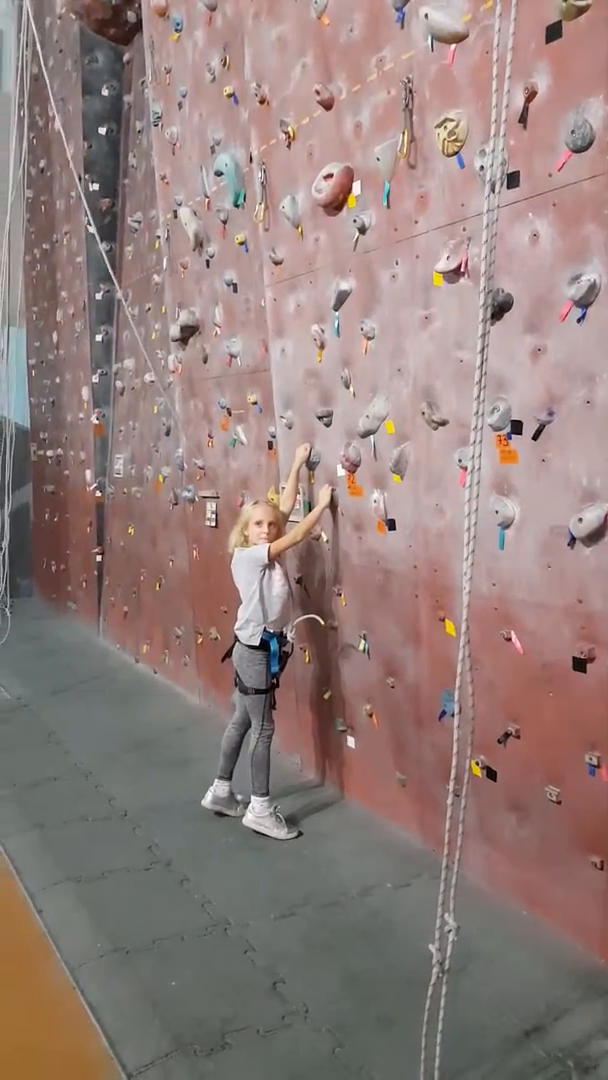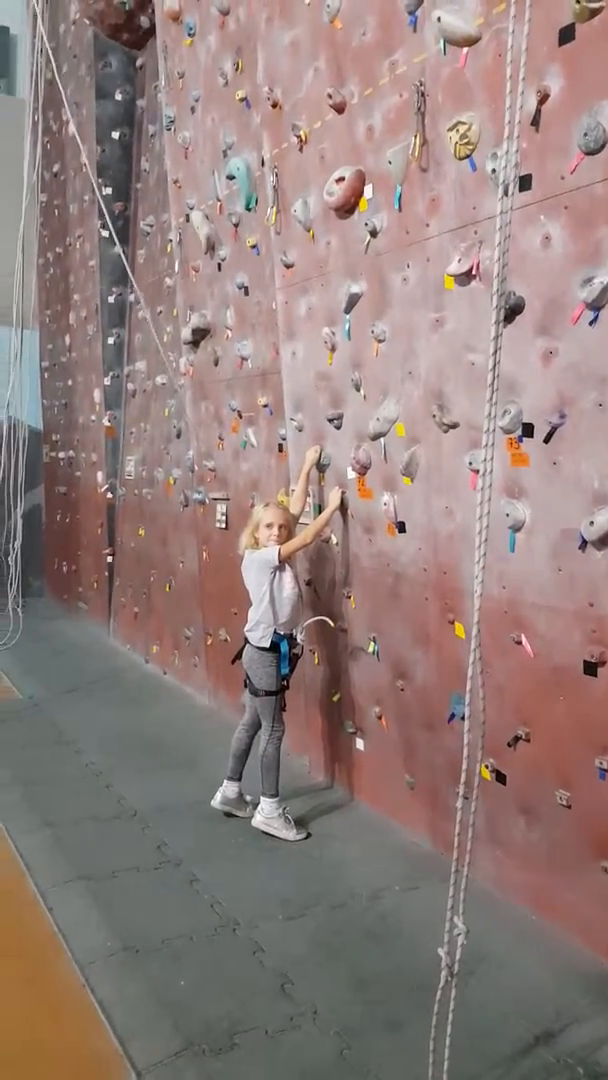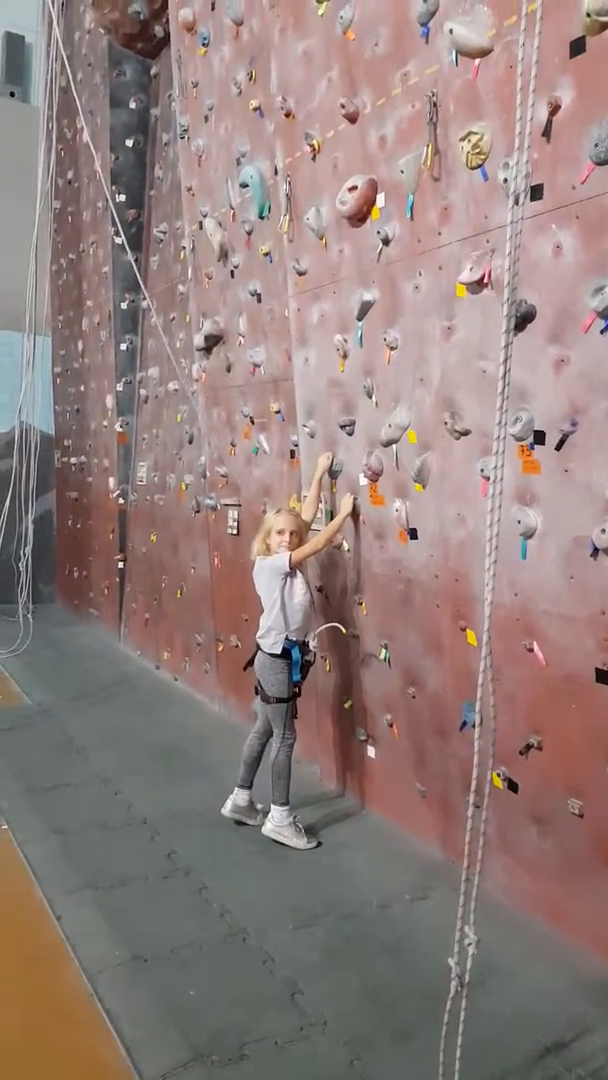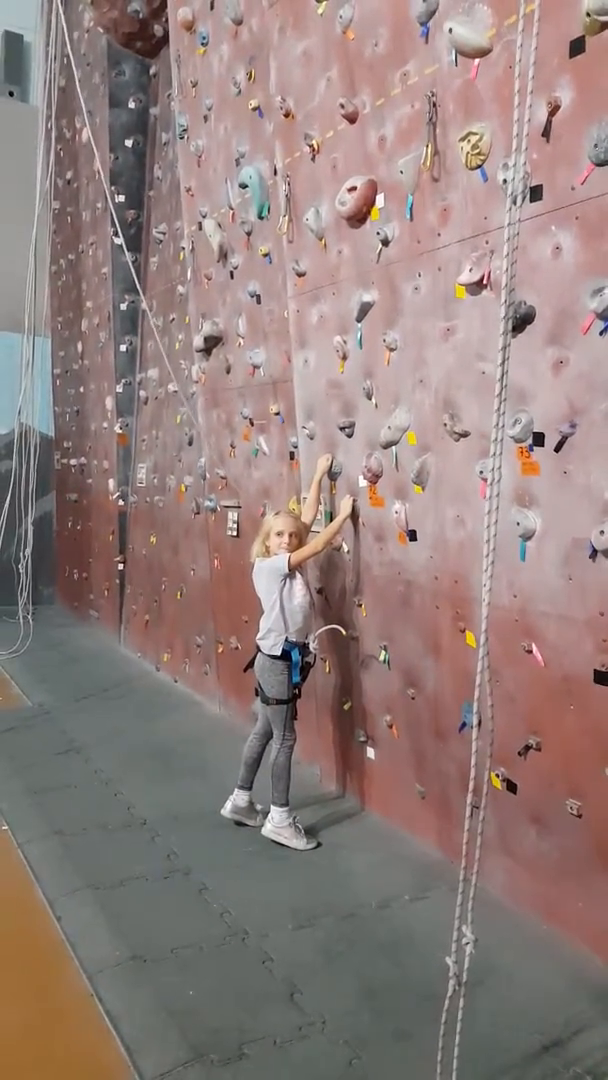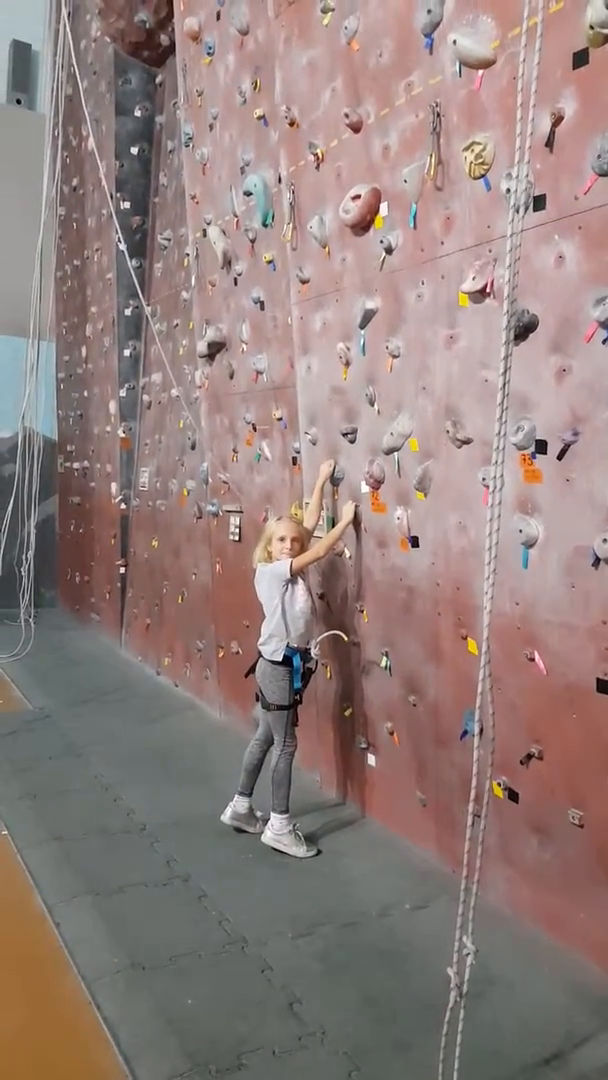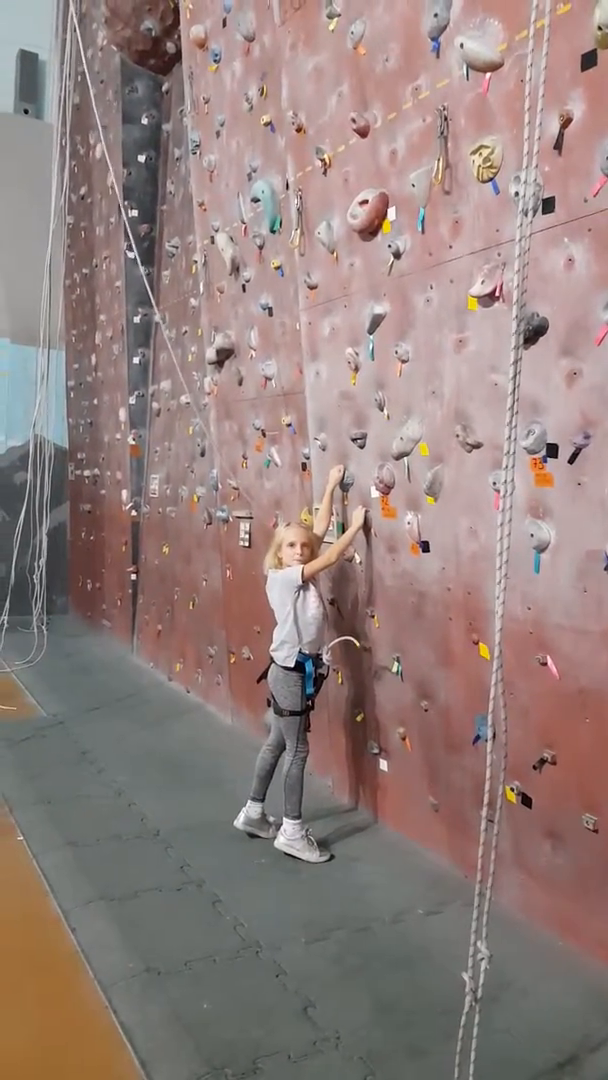
dt=0.3s
person 1, frame 1
left shoulder: (269, 552)
right shoulder: (245, 556)
left elbow: (285, 509)
right elbow: (297, 536)
left wrist: (297, 466)
right wrist: (322, 504)
left hip: (266, 647)
right hip: (254, 649)
left knee: (242, 721)
right knee: (263, 728)
left ankle: (220, 791)
right ankle: (260, 809)
person 1, frame 2
left shoulder: (279, 554)
right shoulder: (256, 559)
left elbow: (295, 511)
right elbow: (307, 539)
left wrist: (307, 468)
right wrist: (332, 507)
left hip: (275, 648)
right hip: (264, 650)
left knee: (253, 723)
right knee: (273, 729)
left ankle: (230, 792)
right ankle: (269, 810)
person 1, frame 3
left shoulder: (290, 561)
right shoulder: (268, 565)
left elbow: (307, 517)
right elbow: (318, 544)
left wrist: (319, 474)
right wrist: (344, 513)
left hip: (287, 656)
right hip: (276, 657)
left knee: (265, 730)
right knee: (284, 737)
left ankle: (240, 800)
right ankle: (280, 818)
person 1, frame 4
left shoulder: (291, 563)
right shoulder: (267, 567)
left elbow: (307, 519)
right elbow: (318, 545)
left wrist: (319, 476)
right wrist: (343, 515)
left hip: (288, 657)
right hip: (275, 659)
left knee: (265, 731)
right knee: (285, 738)
left ankle: (240, 801)
right ankle: (279, 819)
person 1, frame 5
left shoulder: (293, 568)
right shoulder: (268, 572)
left elbow: (309, 525)
right elbow: (319, 551)
left wrist: (322, 481)
right wrist: (346, 520)
left hip: (290, 662)
right hip: (277, 664)
left knee: (265, 738)
right knee: (285, 745)
left ankle: (240, 807)
right ankle: (279, 826)
person 1, frame 6
left shoulder: (304, 574)
right shoulder: (280, 579)
left elbow: (320, 531)
right elbow: (331, 557)
left wrist: (331, 488)
right wrist: (355, 525)
left hip: (301, 668)
right hip: (289, 670)
left knee: (277, 743)
right knee: (297, 751)
left ankle: (253, 813)
right ankle: (292, 832)
